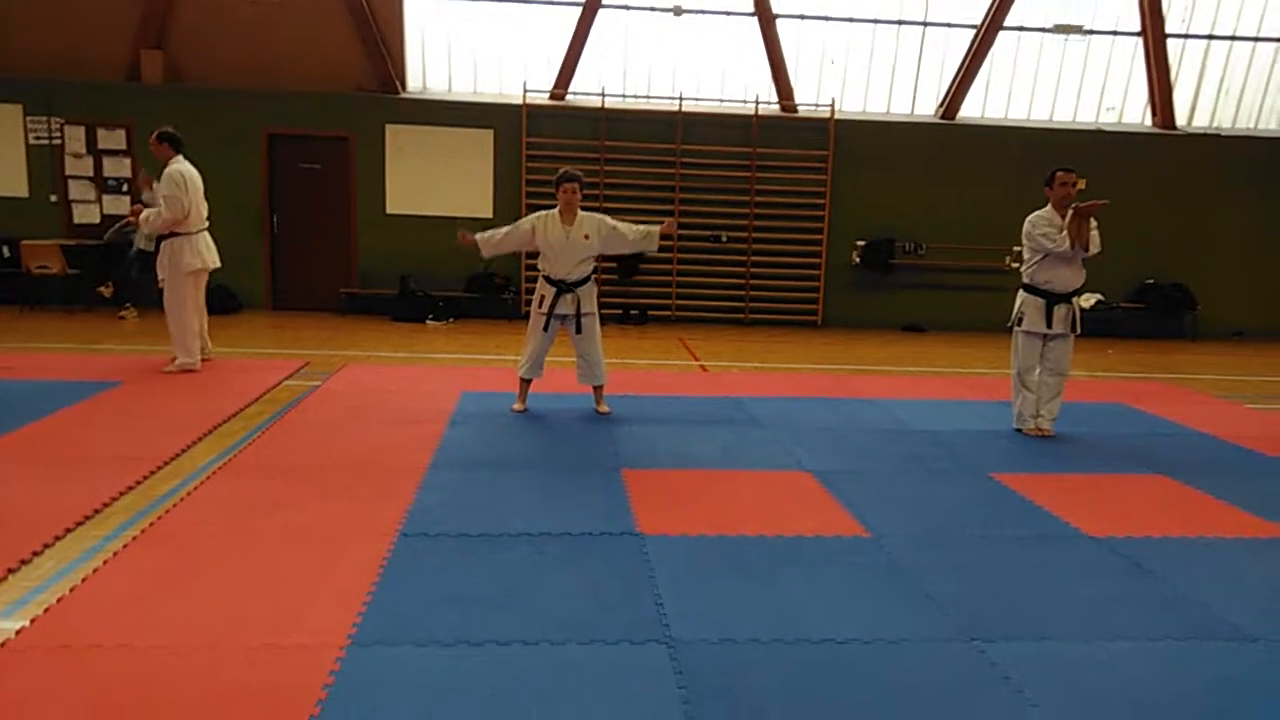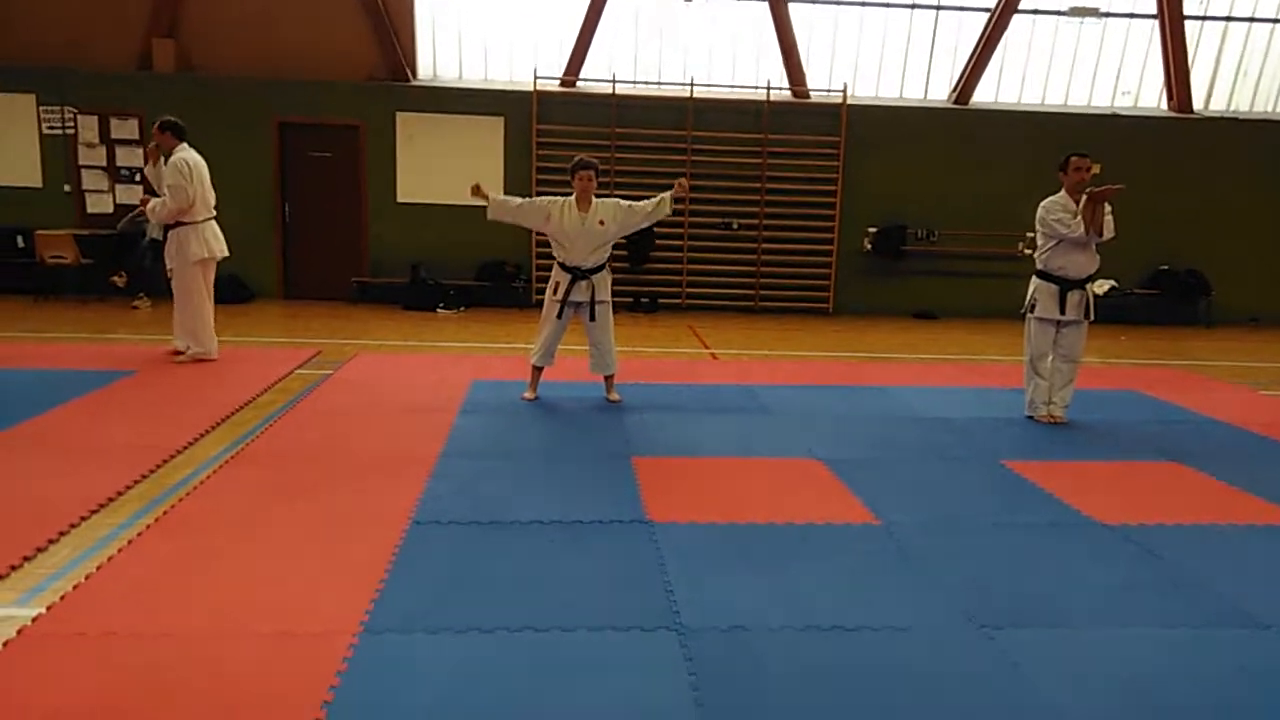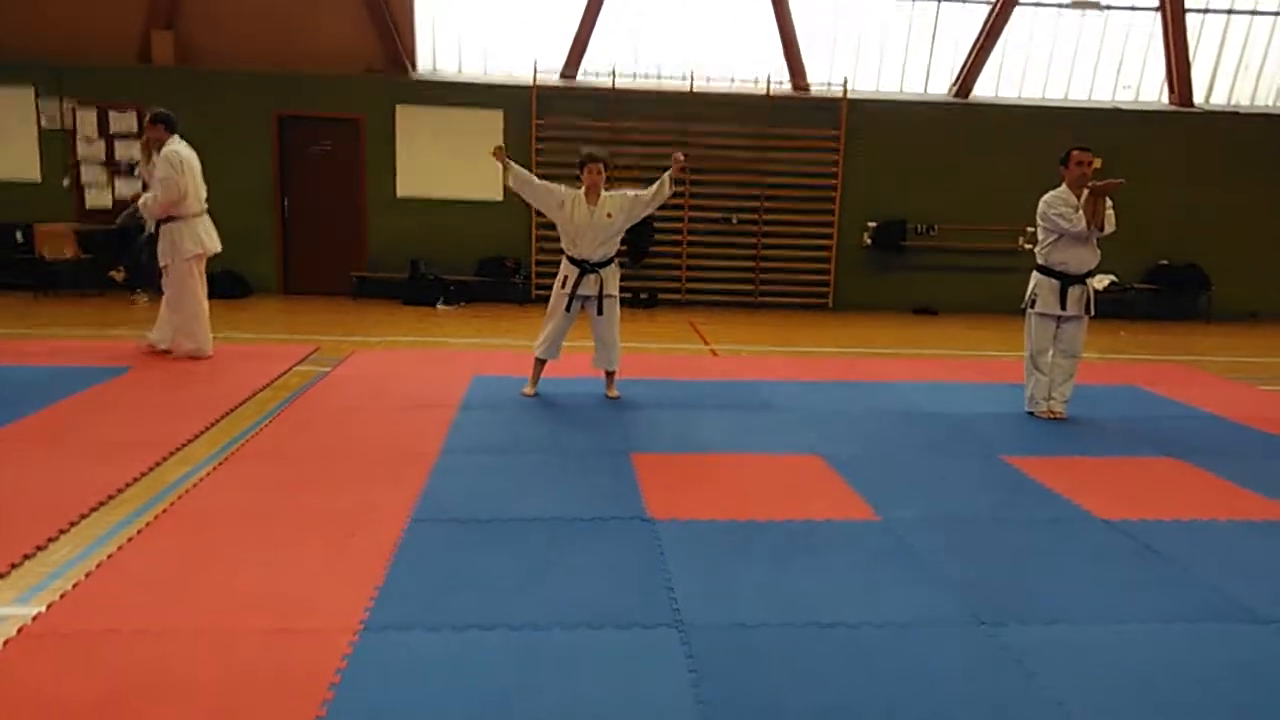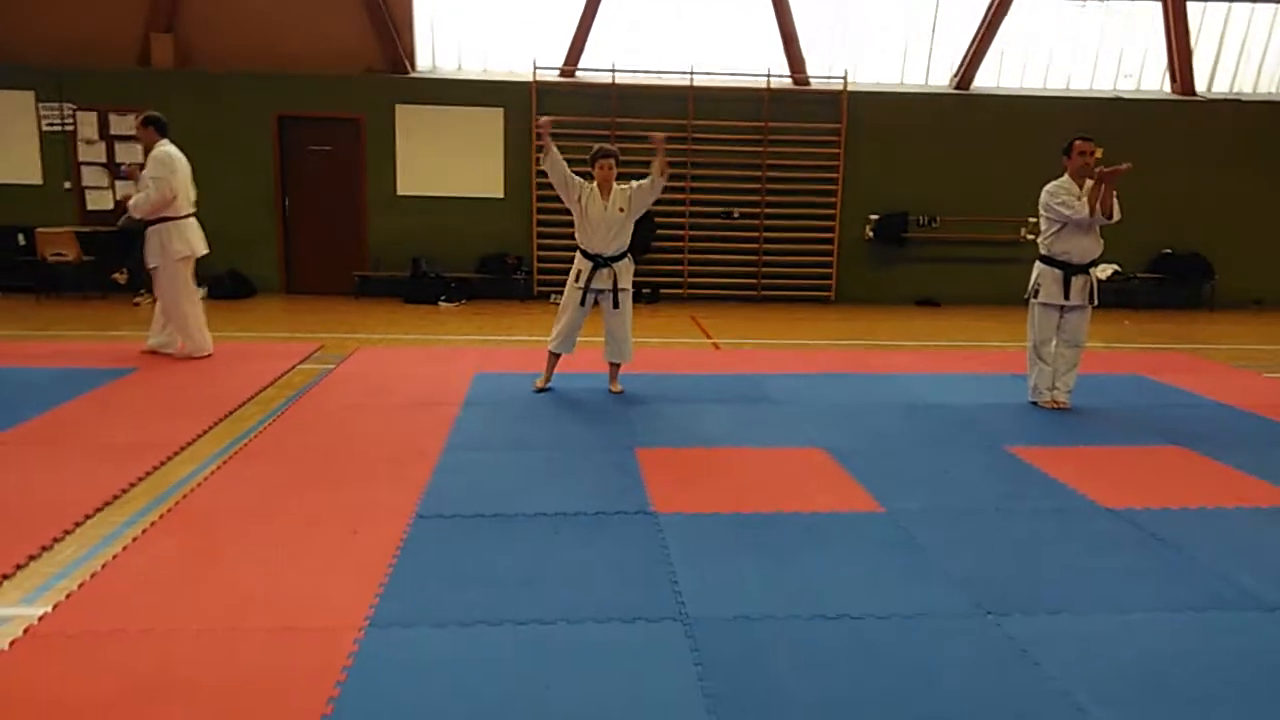
dt=0.2s
person 1, frame 1
left shoulder: (1084, 221)
right shoulder: (1036, 222)
left elbow: (1084, 250)
right elbow: (1064, 248)
left wrist: (1084, 219)
right wrist: (1076, 217)
left hip: (1065, 306)
right hip: (1034, 303)
left knee: (1056, 369)
right knee: (1027, 366)
left ankle: (1044, 419)
right ankle: (1026, 419)
person 1, frame 2
left shoulder: (1098, 206)
right shoulder: (1050, 207)
left elbow: (1098, 235)
right elbow: (1078, 233)
left wrist: (1098, 203)
right wrist: (1090, 202)
left hip: (1078, 292)
right hip: (1048, 289)
left knee: (1069, 356)
right knee: (1039, 353)
left ankle: (1057, 406)
right ankle: (1038, 406)
person 1, frame 3
left shoulder: (1099, 200)
right shoulder: (1051, 201)
left elbow: (1100, 229)
right elbow: (1079, 227)
left wrist: (1100, 197)
right wrist: (1093, 197)
left hip: (1079, 287)
right hip: (1048, 284)
left knee: (1069, 351)
right knee: (1039, 348)
left ankle: (1057, 402)
right ankle: (1038, 402)
person 1, frame 4
left shoulder: (1099, 189)
right shoulder: (1053, 191)
left elbow: (1107, 217)
right elbow: (1081, 215)
left wrist: (1109, 184)
right wrist: (1098, 184)
left hip: (1082, 277)
right hip: (1051, 275)
left knee: (1073, 341)
right knee: (1042, 339)
left ankle: (1061, 392)
right ankle: (1041, 392)
person 2, frame 1
left shoulder: (596, 223)
right shoulder: (540, 221)
left elbow: (628, 234)
right elbow: (508, 235)
left wrist: (659, 231)
right wrist: (476, 241)
left hip: (581, 294)
right hip: (549, 293)
left knee: (590, 349)
right knee: (535, 347)
left ankle: (599, 400)
right ankle: (521, 398)
person 2, frame 2
left shoulder: (613, 209)
right shoulder: (554, 207)
left elbow: (645, 210)
right elbow: (521, 207)
left wrist: (672, 194)
right wrist: (488, 198)
left hip: (596, 282)
right hip: (564, 280)
left knee: (602, 338)
right knee: (548, 334)
left ankle: (610, 388)
right ankle: (532, 386)
person 2, frame 3
left shoulder: (621, 202)
right shoulder: (564, 199)
left elbow: (652, 196)
right elbow: (532, 186)
left wrist: (672, 172)
right wrist: (506, 164)
left hip: (604, 277)
right hip: (572, 274)
left knee: (608, 334)
right knee: (553, 329)
left ankle: (610, 384)
right ankle: (533, 381)
person 2, frame 4
left shoulder: (630, 194)
right shoulder: (580, 192)
left elbow: (656, 182)
right elbow: (557, 170)
left wrist: (660, 153)
right wrist: (547, 139)
left hip: (617, 271)
right hip: (585, 268)
left knee: (619, 328)
right knee: (567, 322)
left ankle: (614, 378)
right ankle: (547, 375)
person 3, frame 1
left shoulder: (173, 172)
right shoulder: (186, 169)
left elbow: (170, 214)
left wrist: (144, 215)
right wrist: (151, 189)
left hip: (182, 246)
right hip: (194, 243)
left knee: (180, 305)
right knee: (192, 303)
left ankle: (188, 359)
right ankle: (200, 349)
person 3, frame 2
left shoulder: (178, 161)
right shoulder: (192, 157)
left elbow: (176, 203)
left wrist: (151, 205)
left hip: (190, 235)
right hip: (203, 231)
left knee: (191, 296)
right knee: (193, 294)
left ankle: (202, 348)
right ankle: (187, 342)
person 3, frame 3
left shoulder: (169, 154)
right shoulder: (183, 150)
left elbow: (167, 196)
left wrist: (143, 201)
right wrist: (150, 159)
left hip: (181, 230)
right hip: (192, 226)
left knee: (187, 292)
right knee: (176, 289)
left ankle: (199, 345)
right ankle: (163, 339)
person 3, frame 4
left shoulder: (160, 155)
right shoulder: (172, 153)
left elbow: (159, 196)
left wrist: (132, 203)
right wrist: (140, 178)
left hip: (170, 231)
right hip: (177, 229)
left knee: (179, 293)
right knee: (168, 291)
left ankle: (198, 345)
right ankle: (164, 341)
